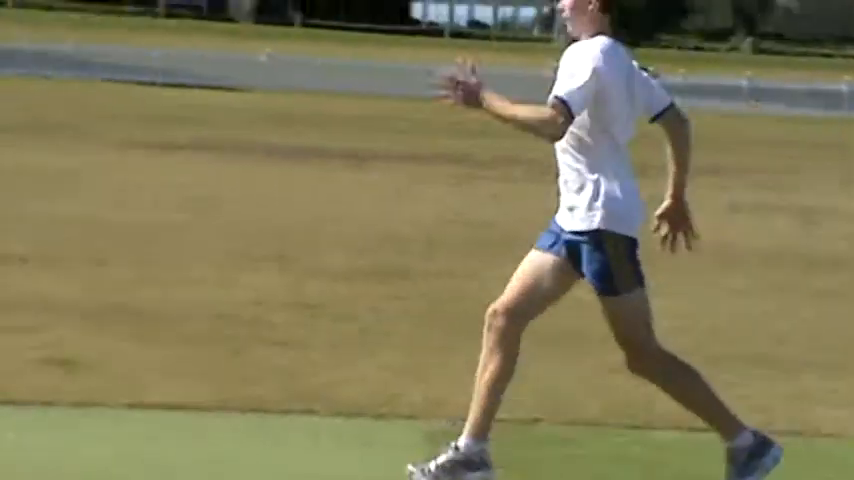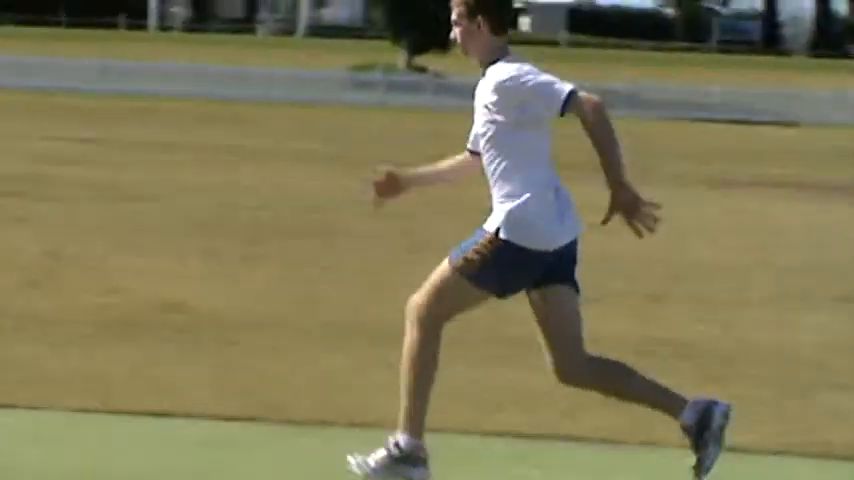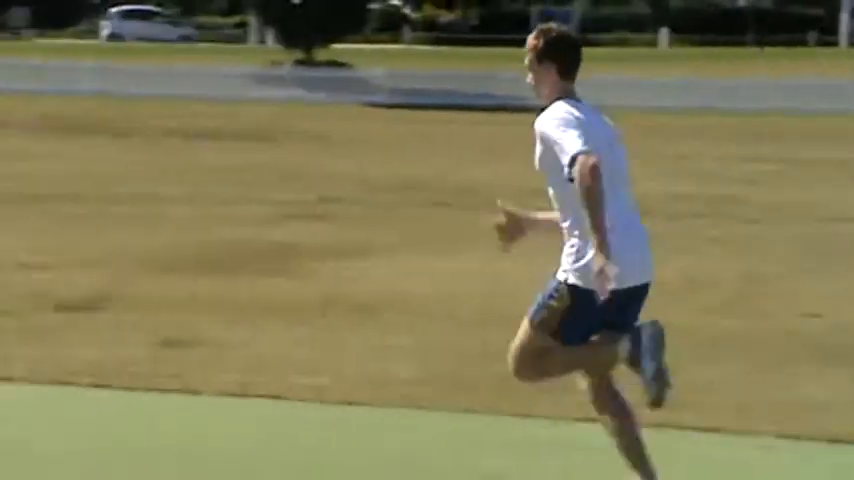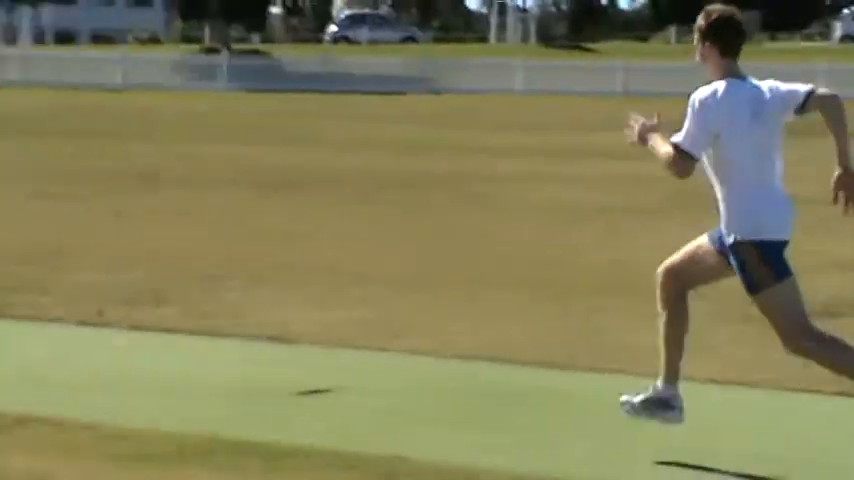
dt=0.4s
person 1, frame 1
left shoulder: (588, 54)
right shoulder: (624, 64)
left elbow: (552, 125)
right elbow: (678, 121)
left wrist: (484, 100)
right wrist: (677, 198)
left hip: (600, 219)
right hip: (576, 219)
left knee: (642, 355)
right knee: (501, 317)
person 1, frame 2
left shoulder: (507, 80)
right shoulder: (493, 82)
left elbow: (593, 107)
right elbow: (477, 158)
left wrist: (621, 188)
right wrist: (409, 179)
left hip: (521, 237)
right hip: (548, 236)
left knee: (421, 313)
right knee: (571, 369)
right ankle: (694, 413)
person 1, frame 3
left shoulder: (554, 121)
right shoulder: (601, 127)
left elbow: (590, 171)
left wrist: (601, 250)
right wrist: (535, 224)
left hip: (592, 271)
right hip: (633, 269)
left knee: (524, 366)
right knee: (597, 386)
left ankle: (631, 345)
person 1, frame 4
left shoulder: (709, 98)
right shoulder: (765, 90)
left elbow: (678, 163)
left wrist: (648, 136)
left hip: (748, 230)
right hip: (768, 218)
left knee: (797, 337)
right knee: (669, 278)
right ankle: (665, 394)
